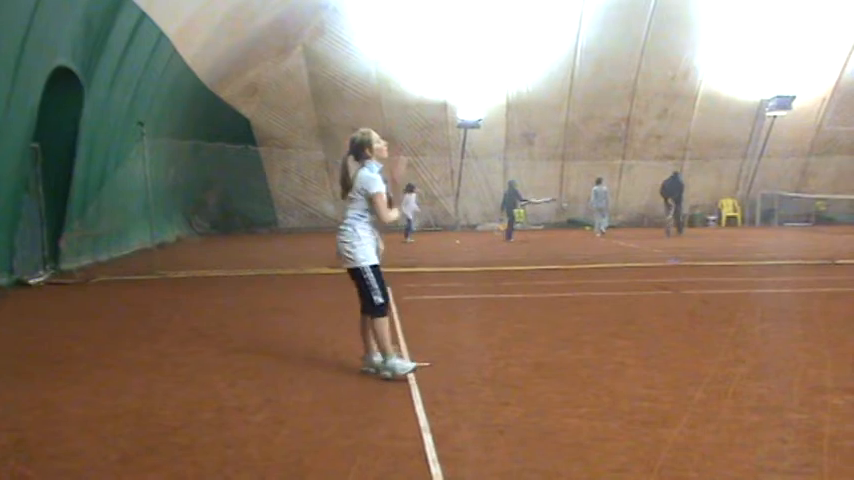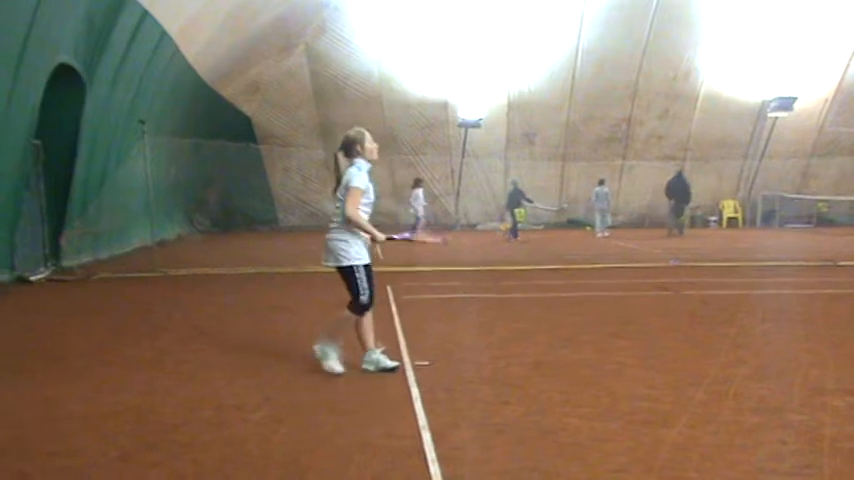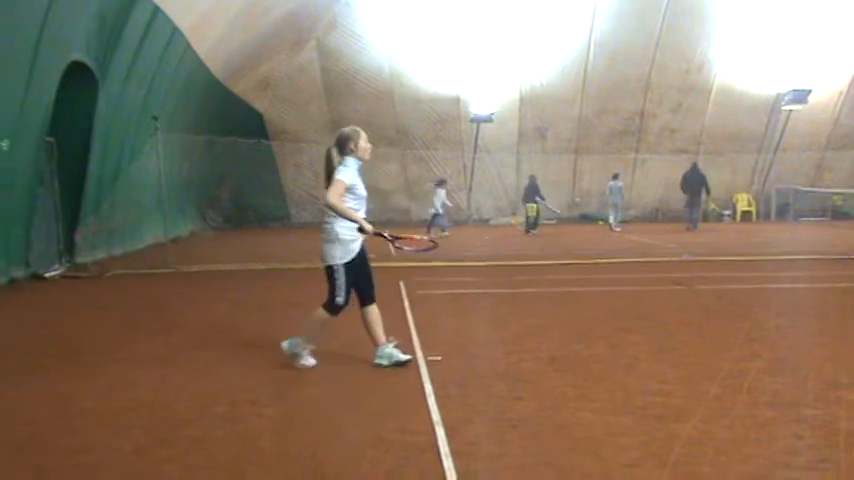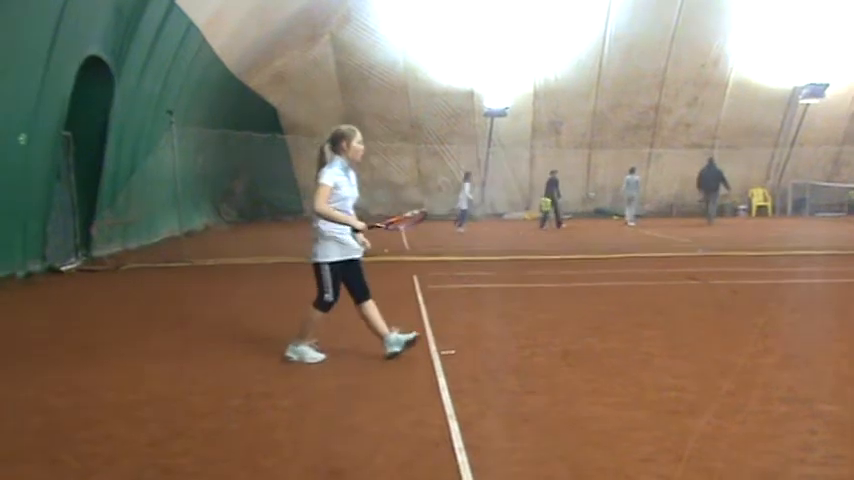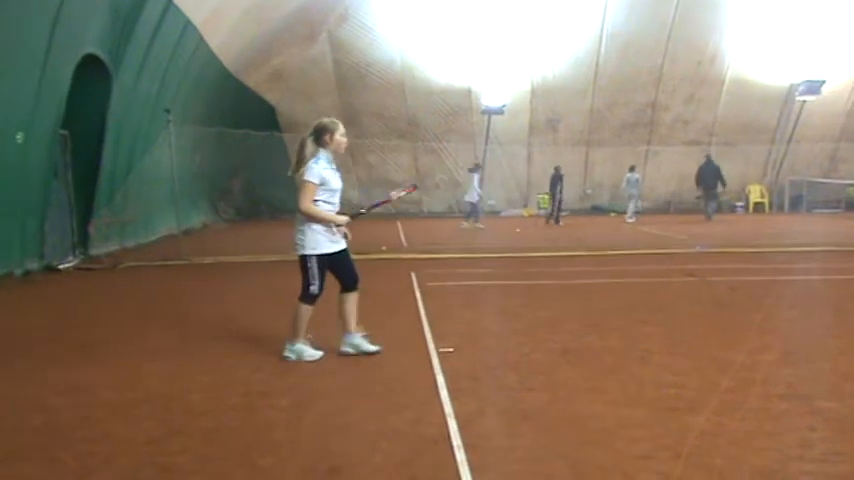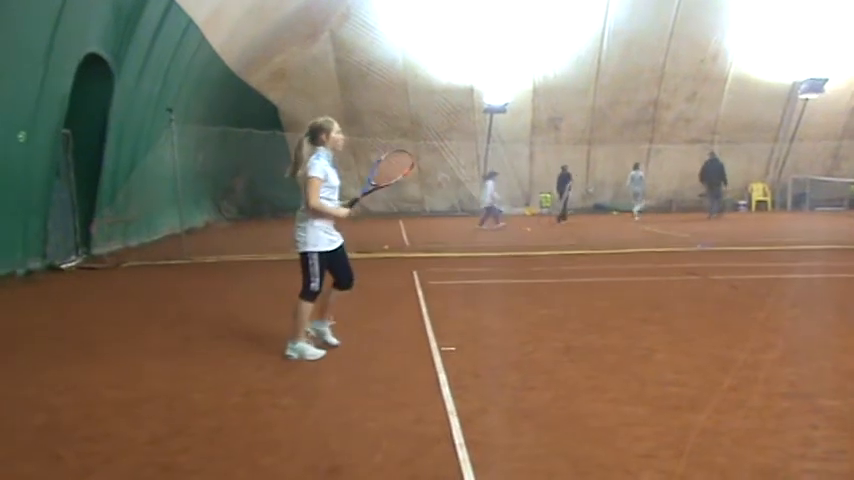
dt=0.2s
person 1, frame 1
left shoulder: (366, 173)
right shoulder: (371, 177)
right elbow: (385, 217)
left wrist: (376, 239)
right wrist: (395, 211)
left hip: (362, 244)
right hip: (358, 246)
left knee: (370, 303)
right knee: (379, 302)
left ankle: (371, 357)
right ankle: (389, 360)
person 1, frame 2
left shoulder: (356, 173)
right shoulder: (358, 174)
right elbow: (350, 214)
left wrist: (365, 234)
right wrist: (374, 233)
left hip: (351, 244)
right hip: (347, 245)
left knee: (364, 301)
right knee: (362, 301)
left ankle: (371, 355)
right ankle: (328, 345)
person 1, frame 3
left shoulder: (351, 171)
right shoulder: (346, 171)
right elbow: (331, 201)
left wrist: (360, 225)
right wrist: (361, 222)
left hip: (353, 244)
right hip: (340, 245)
left knee: (368, 297)
right knee: (337, 301)
left ankle: (384, 350)
right ankle: (298, 344)
person 1, frame 4
left shoulder: (348, 173)
right shoulder: (330, 173)
right elbow: (320, 208)
left wrist: (357, 234)
right wrist: (352, 223)
left hip: (346, 245)
right hip: (328, 246)
left knee: (362, 294)
right knee: (327, 299)
left ankle: (391, 339)
right ankle: (298, 346)
person 1, frame 5
left shoulder: (330, 165)
right shoulder: (315, 167)
right elbow: (304, 207)
left wrist: (339, 225)
right wrist: (336, 219)
left hip: (330, 237)
right hip: (314, 237)
left knee: (351, 282)
right knee: (313, 291)
left ankle: (351, 338)
right ankle: (295, 345)
person 1, frame 6
left shoulder: (326, 162)
right shoulder: (317, 163)
right elbow: (313, 203)
left wrist: (339, 209)
right wrist: (338, 212)
left hip: (328, 234)
right hip: (313, 234)
left knee: (345, 279)
right knee: (312, 288)
left ankle: (319, 324)
right ankle: (297, 344)
